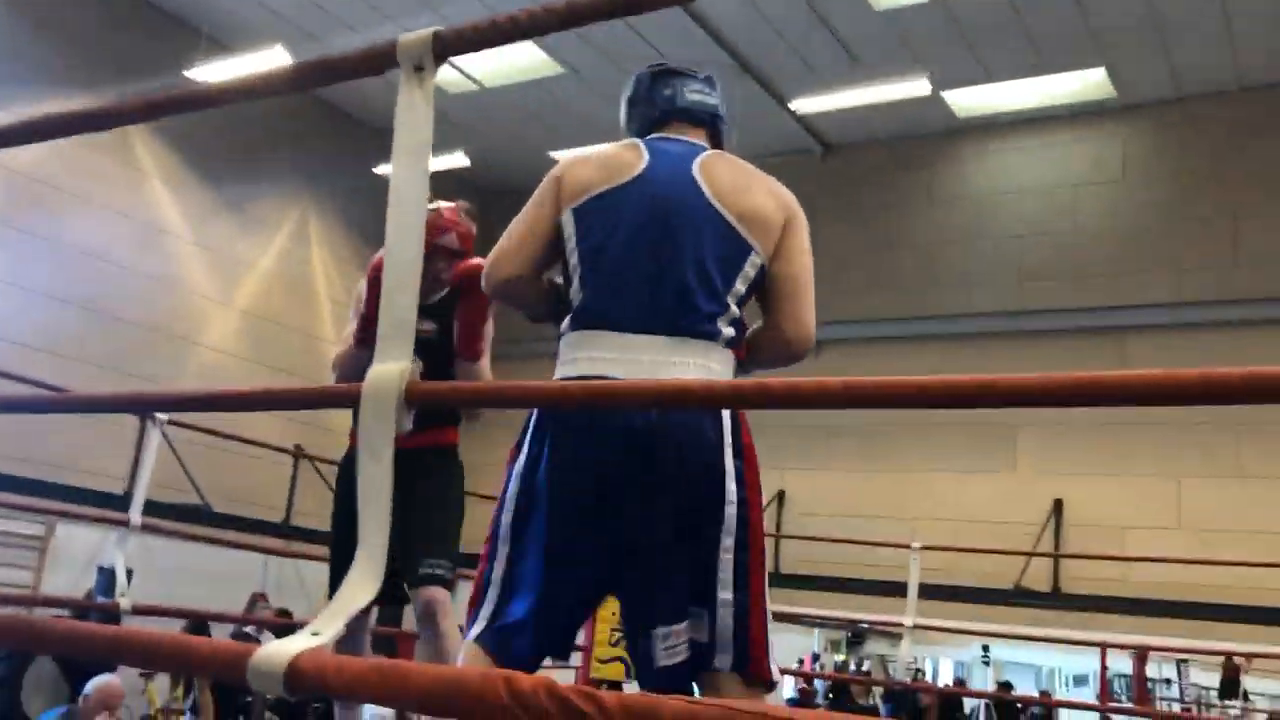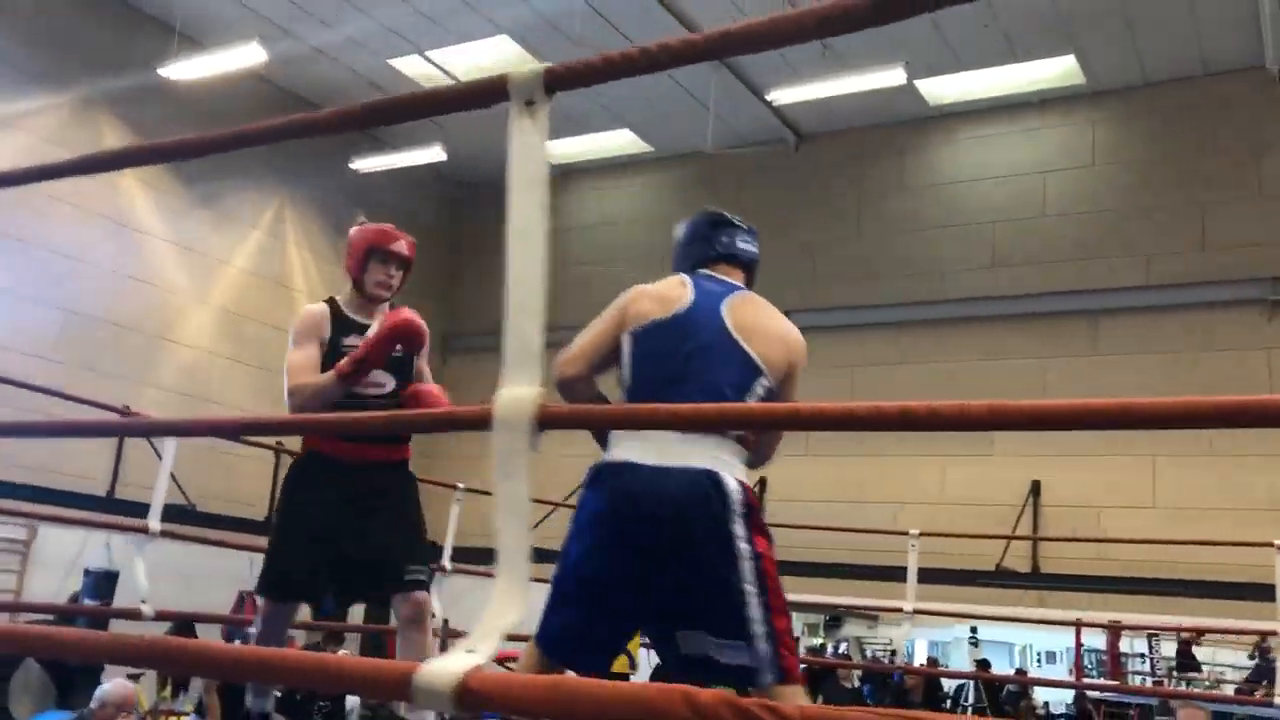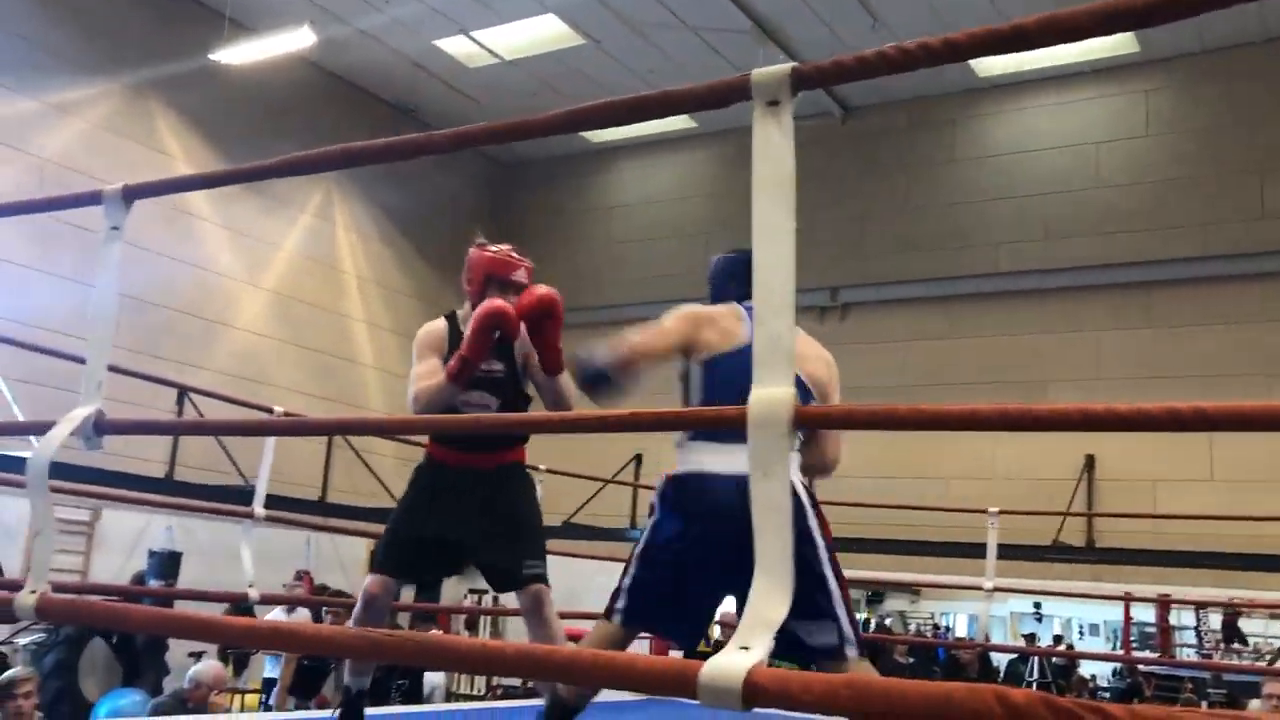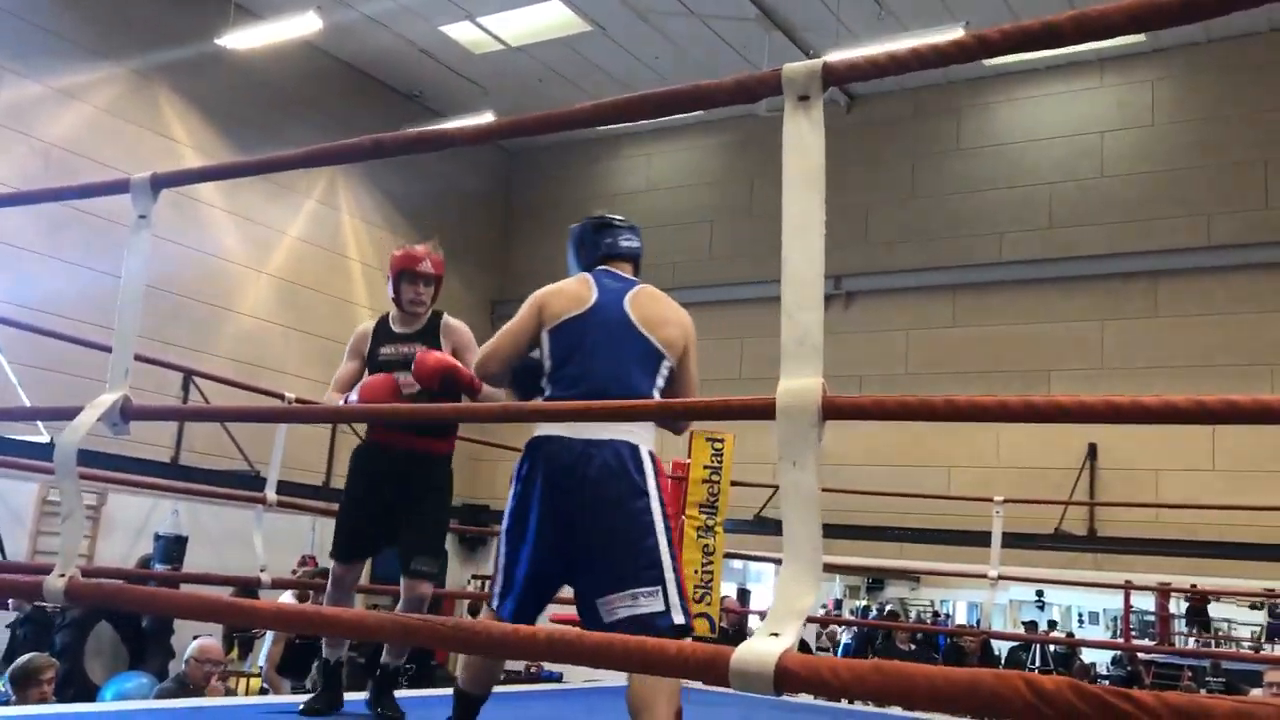
dt=0.7s
person 1, frame 1
left shoulder: (579, 170)
right shoulder: (771, 198)
left elbow: (503, 277)
right elbow: (794, 337)
left hip: (578, 415)
right hip: (696, 427)
left knee: (501, 631)
right knee: (728, 667)
person 1, frame 2
left shoulder: (642, 298)
right shoulder: (782, 334)
left elbow: (568, 373)
left hip: (624, 485)
right hip: (708, 494)
left knee: (550, 647)
right knee: (773, 677)
person 1, frame 3
left shoulder: (700, 319)
right shoulder: (815, 357)
left elbow: (633, 349)
right elbow: (825, 459)
left wrist: (596, 365)
left hip: (697, 492)
left knee: (620, 620)
right knee: (838, 657)
person 1, frame 4
left shoulder: (552, 297)
right shoulder: (674, 317)
left elbow: (487, 366)
right elbow: (679, 419)
left hip: (551, 459)
right hip: (625, 466)
left knee: (506, 611)
right knee: (656, 629)
person 2, frame 1
left shoulder: (465, 309)
right shoulder: (381, 295)
right elbow: (343, 378)
left wrist: (474, 319)
right wrist: (372, 315)
left hip: (432, 468)
left knee: (432, 601)
right knee: (350, 613)
person 2, frame 2
left shoulder: (412, 329)
right shoulder: (317, 320)
left elbow: (419, 401)
right elbow: (300, 398)
left wrist: (431, 406)
right wrist: (362, 359)
left hip: (388, 480)
right hip: (322, 475)
left knee: (415, 606)
right knee: (276, 610)
person 2, frame 3
left shoulder: (523, 338)
right shoulder: (436, 335)
left elbow: (562, 410)
right elbow: (420, 406)
left wrist: (550, 350)
right wrist: (467, 358)
left hip: (503, 482)
right hip: (442, 478)
left knee: (536, 596)
right knee: (375, 592)
person 2, frame 4
left shoulder: (453, 333)
right shoulder: (368, 334)
left elbow: (493, 397)
right elbow: (333, 398)
left wrist: (466, 382)
right wrist: (353, 400)
left hip: (428, 468)
right hip: (375, 461)
left knee: (418, 589)
right knee: (343, 572)
